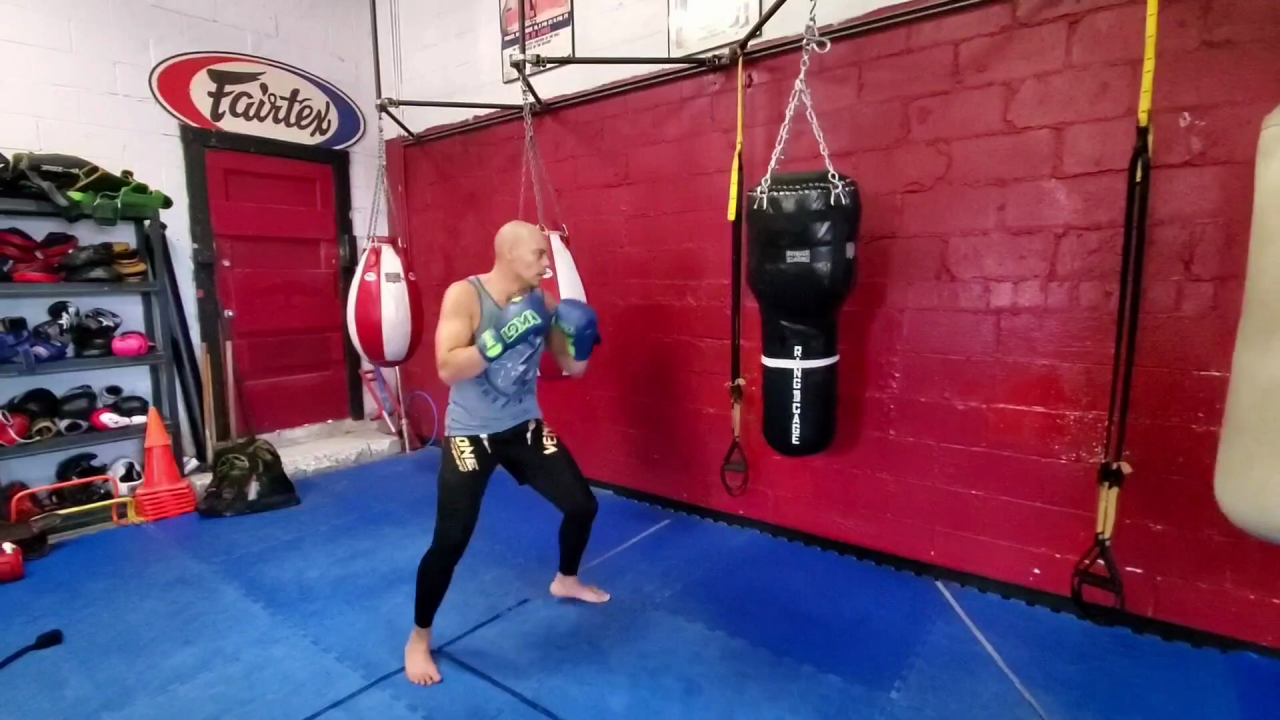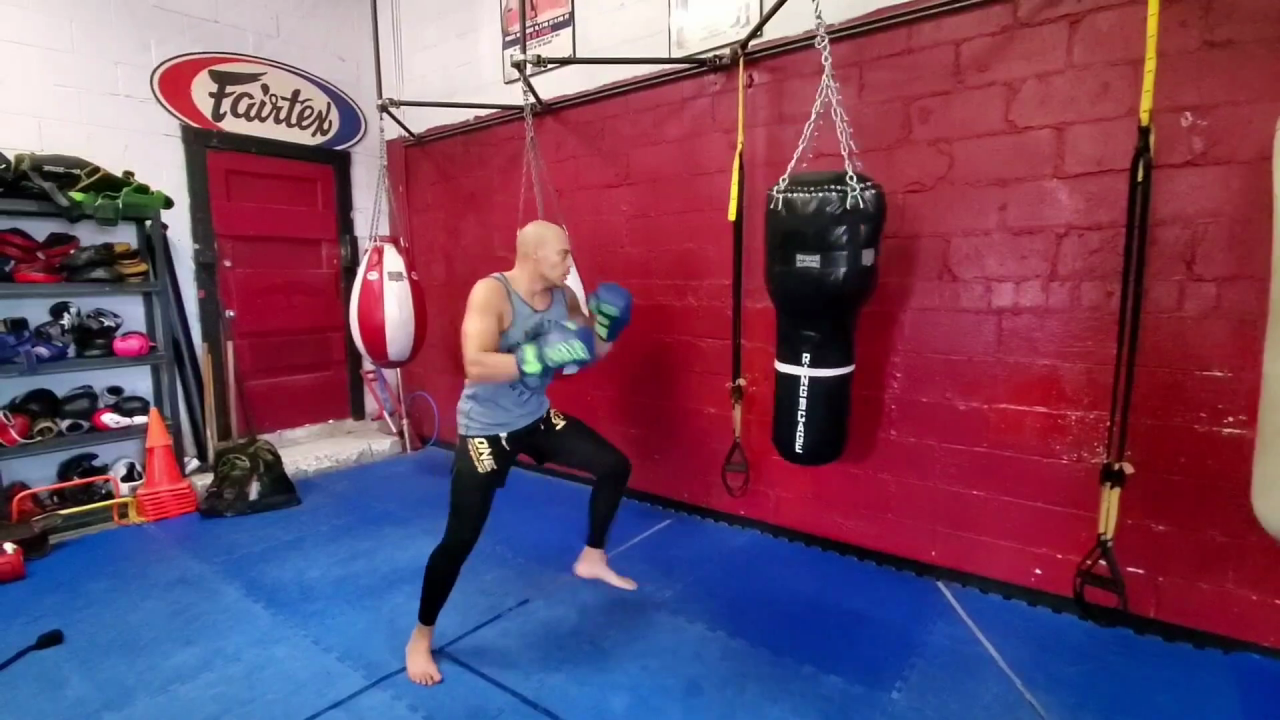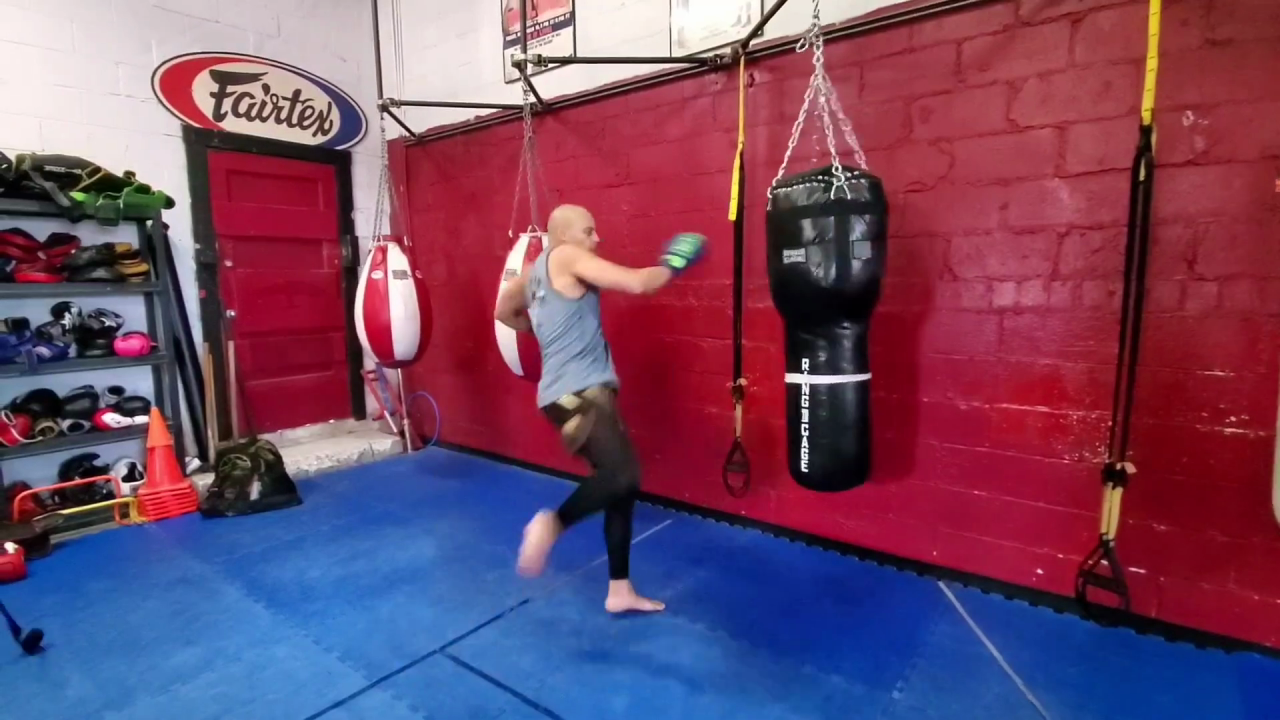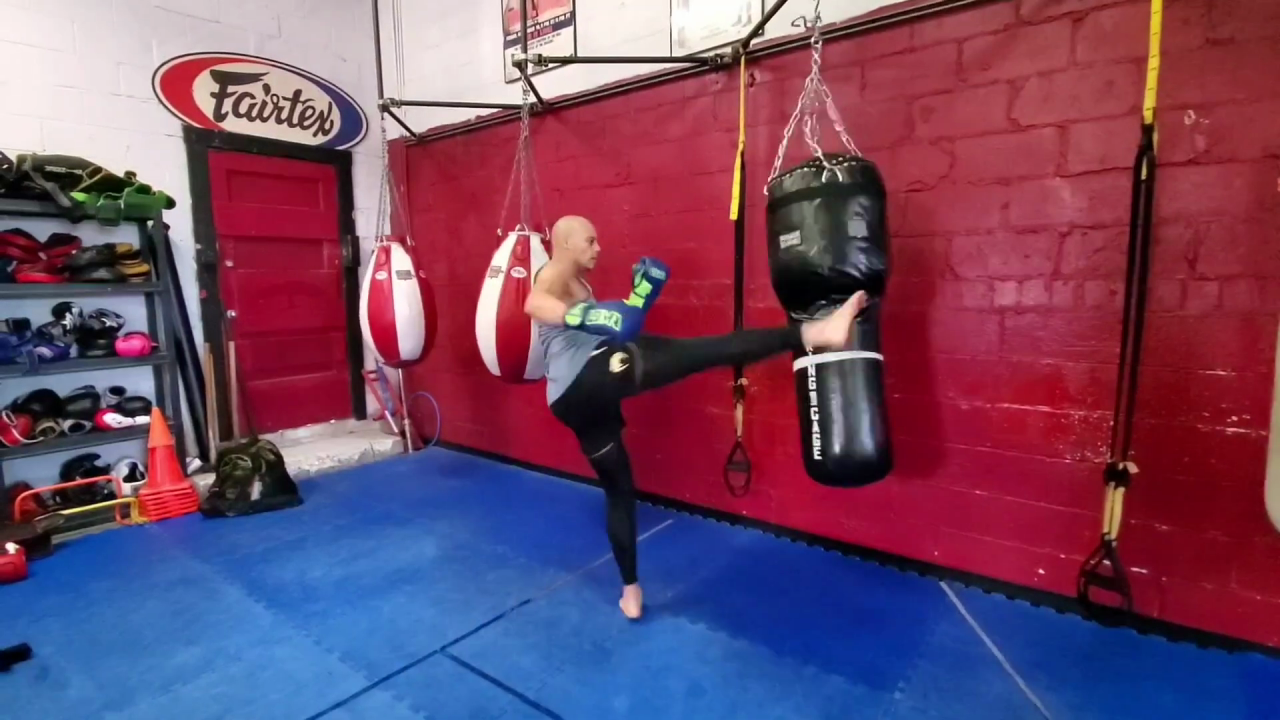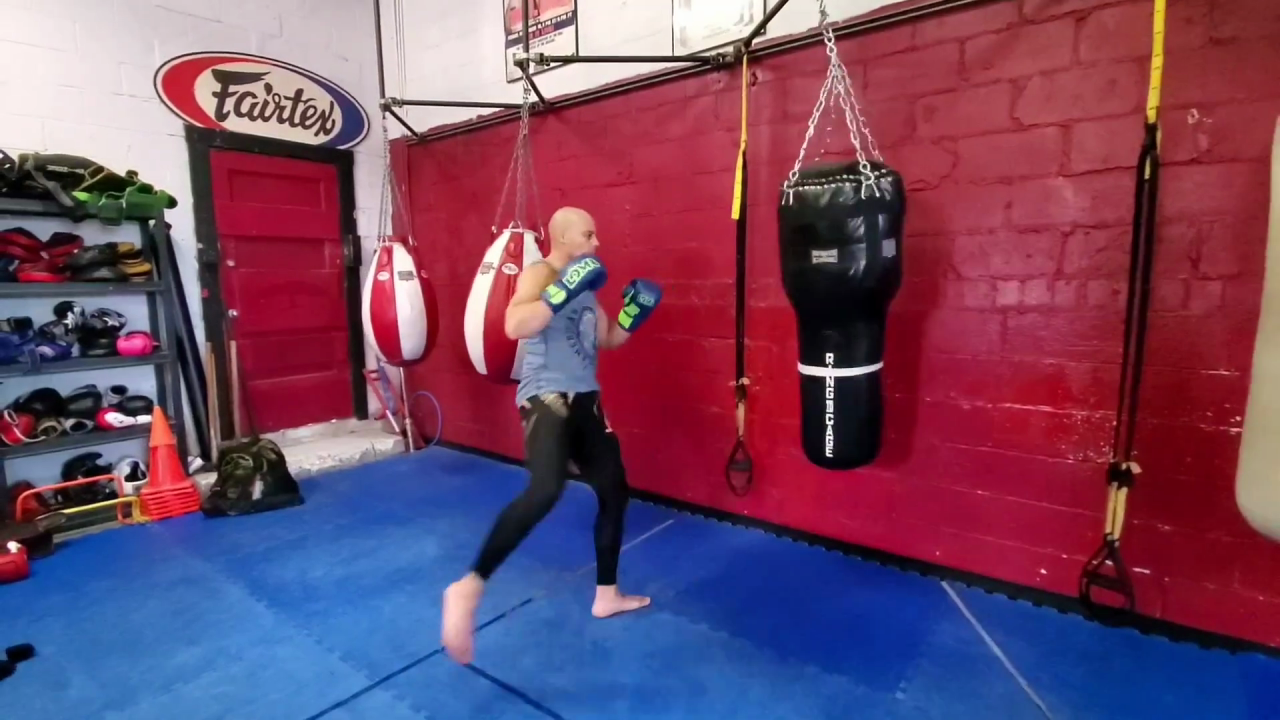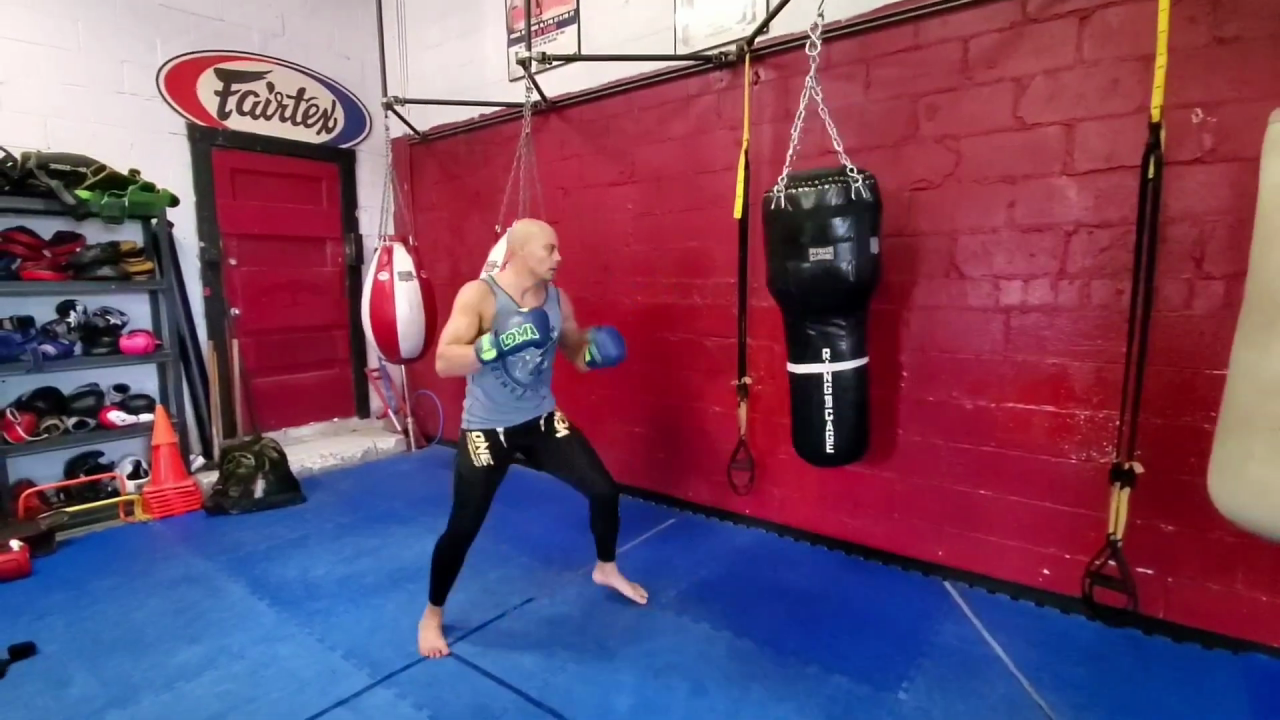
dt=0.3s
person 1, frame 1
left shoulder: (541, 302)
right shoulder: (464, 295)
left elbow: (573, 366)
right elbow: (449, 370)
left wrist: (579, 339)
right wrist: (501, 337)
left hip: (526, 428)
right hip: (472, 435)
left knee: (582, 504)
right knee: (451, 540)
left ankle: (567, 580)
right ankle: (419, 638)
person 1, frame 2
left shoulder: (562, 296)
right shoulder: (490, 294)
left elbow: (590, 346)
right elbow: (478, 367)
left wrist: (606, 323)
right wrist: (541, 355)
left hip: (537, 419)
right hip: (485, 431)
left knee: (615, 467)
right knee: (460, 540)
left ankle: (593, 558)
right ankle: (420, 637)
person 1, frame 3
left shoulder: (533, 274)
right shoulder: (566, 256)
left elbow: (503, 312)
right elbow: (636, 284)
right wrist: (677, 259)
left hip: (579, 390)
right hip: (580, 391)
left knee: (620, 487)
right knee: (622, 477)
left ankle: (620, 590)
right ankle: (550, 525)
person 1, frame 4
left shoulder: (576, 278)
right shoulder: (557, 272)
left elbow: (622, 327)
right elbow: (535, 304)
left wrist: (643, 292)
right wrist: (593, 316)
left hip: (579, 397)
right hip: (590, 380)
left knee: (619, 490)
right knee: (697, 350)
left ankle: (631, 594)
right ankle: (812, 334)
person 1, frame 5
left shoulder: (585, 285)
right shoulder: (541, 273)
left elbow: (606, 341)
right elbow: (516, 327)
left wrist: (633, 311)
right wrist: (563, 290)
left hip: (584, 401)
right hip: (547, 400)
left knee: (615, 491)
right knee: (544, 491)
left ankle: (607, 595)
right ankle: (470, 588)
person 1, frame 6
left shoulder: (556, 297)
right shoulder: (478, 295)
left elbow: (578, 357)
right elbow: (445, 362)
left wrist: (596, 352)
right wrist: (498, 344)
left hip: (543, 420)
right hip: (486, 429)
left knee: (604, 489)
right knee: (463, 528)
left ankle: (606, 567)
right ankle: (433, 614)
